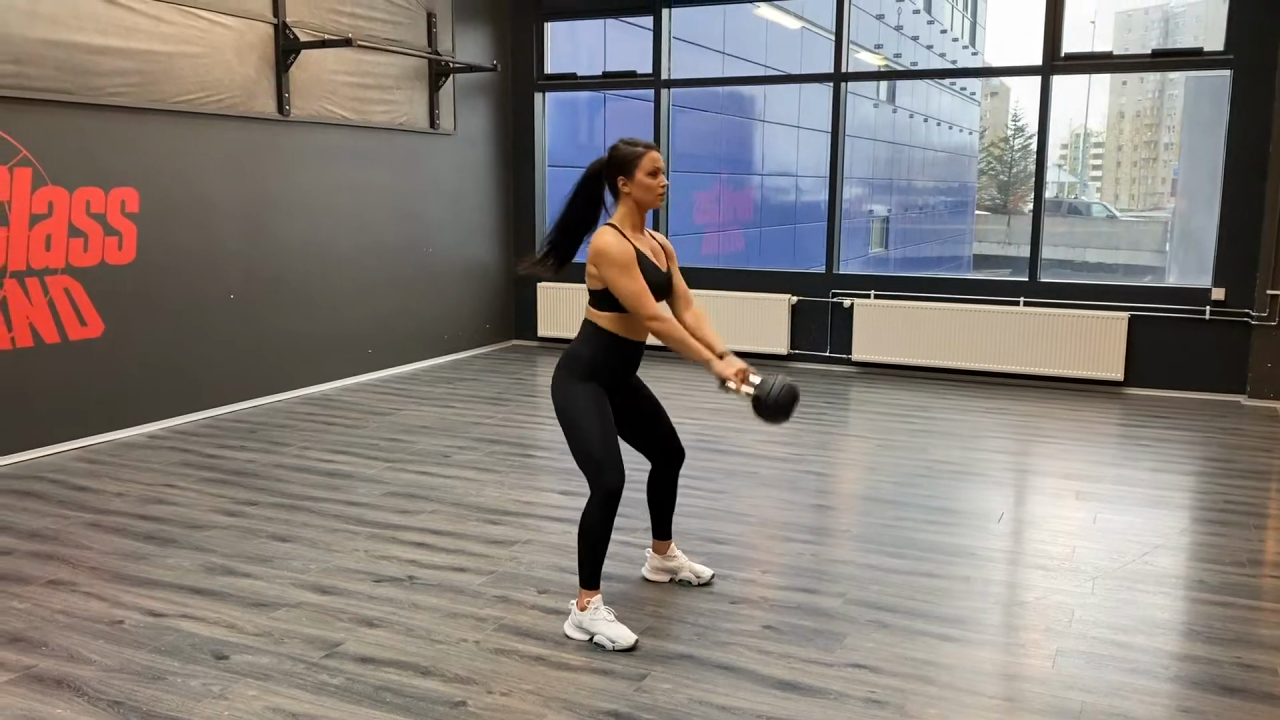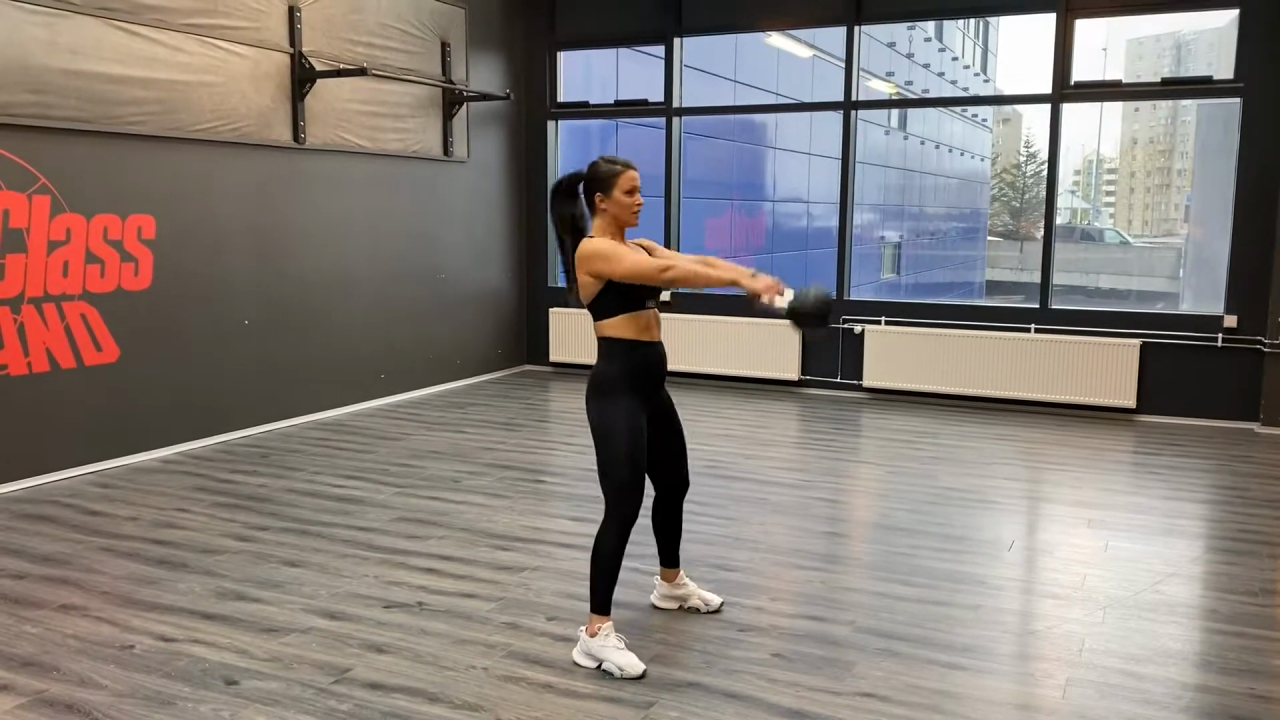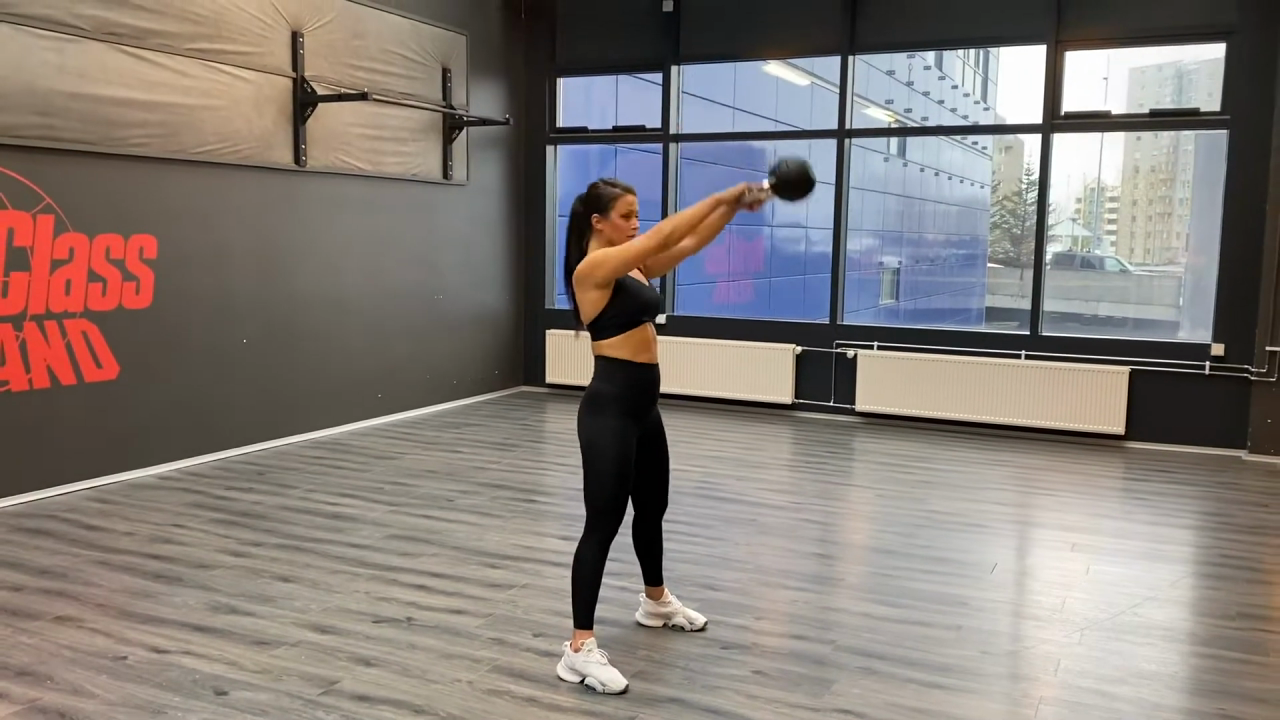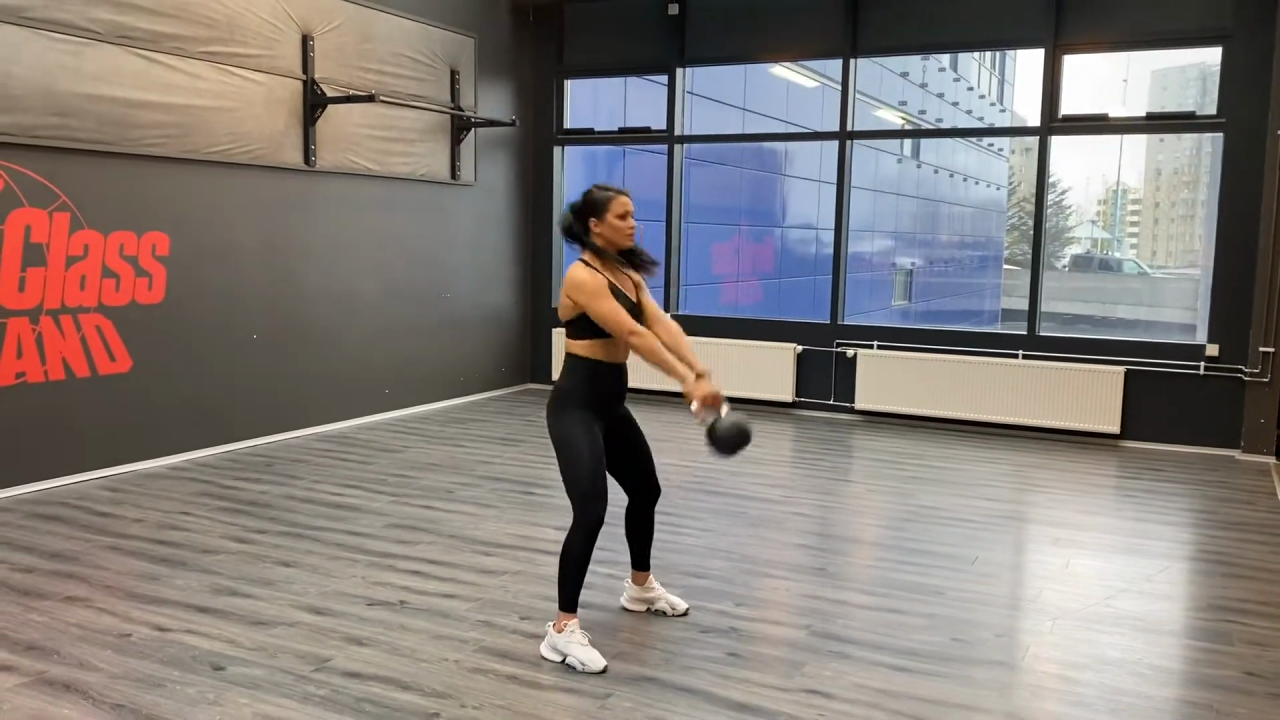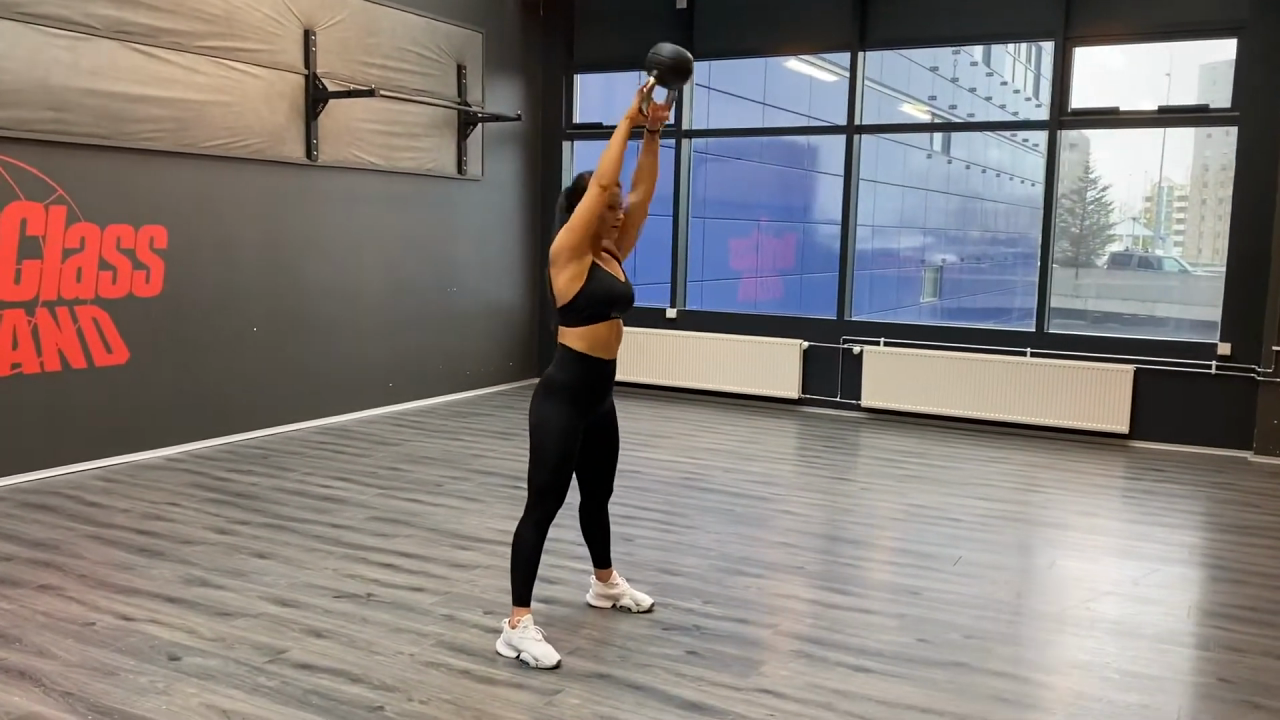
dt=1s
person 1, frame 1
left shoulder: (659, 243)
right shoulder: (609, 243)
left elbow: (685, 307)
right elbow: (655, 318)
left wrist: (726, 355)
right wrist: (713, 363)
left hip: (620, 376)
right hip: (582, 378)
left knee: (668, 455)
right knee: (608, 483)
left ankle: (662, 556)
right ankle: (586, 608)
person 1, frame 2
left shoulder: (635, 245)
right shoulder: (593, 251)
left elbow: (689, 264)
right elbow: (669, 275)
left wrist: (749, 276)
right wrist: (742, 283)
left hip: (651, 386)
right hip: (615, 390)
left knee: (674, 486)
right knee: (624, 507)
left ankle: (671, 584)
right ankle: (595, 635)
person 1, frame 3
left shoulder: (631, 266)
right shoulder: (592, 267)
left elbow: (689, 244)
right elbow: (663, 239)
left wrist: (734, 206)
right wrist: (722, 195)
left hip: (643, 407)
right hip: (609, 408)
left knee: (653, 507)
right knee: (604, 521)
left ankle: (656, 602)
right ankle: (579, 649)
person 1, frame 4
left shoulder: (629, 273)
right shoulder: (581, 276)
left elbow: (663, 325)
right elbow: (633, 335)
left wrist: (700, 373)
right wrist: (686, 381)
left hip: (611, 403)
right hip: (575, 405)
left knee: (646, 490)
right knee: (590, 511)
left ankle: (640, 587)
right ankle: (562, 631)
person 1, frame 5
left shoulder: (608, 257)
right shoulder: (567, 252)
left elbow: (640, 198)
right elbow: (601, 187)
left wrist: (651, 135)
right wrist: (627, 122)
left hip: (599, 394)
right hip: (561, 396)
left knee: (598, 492)
right knee: (545, 505)
left ankle: (604, 585)
right ankle: (517, 624)
